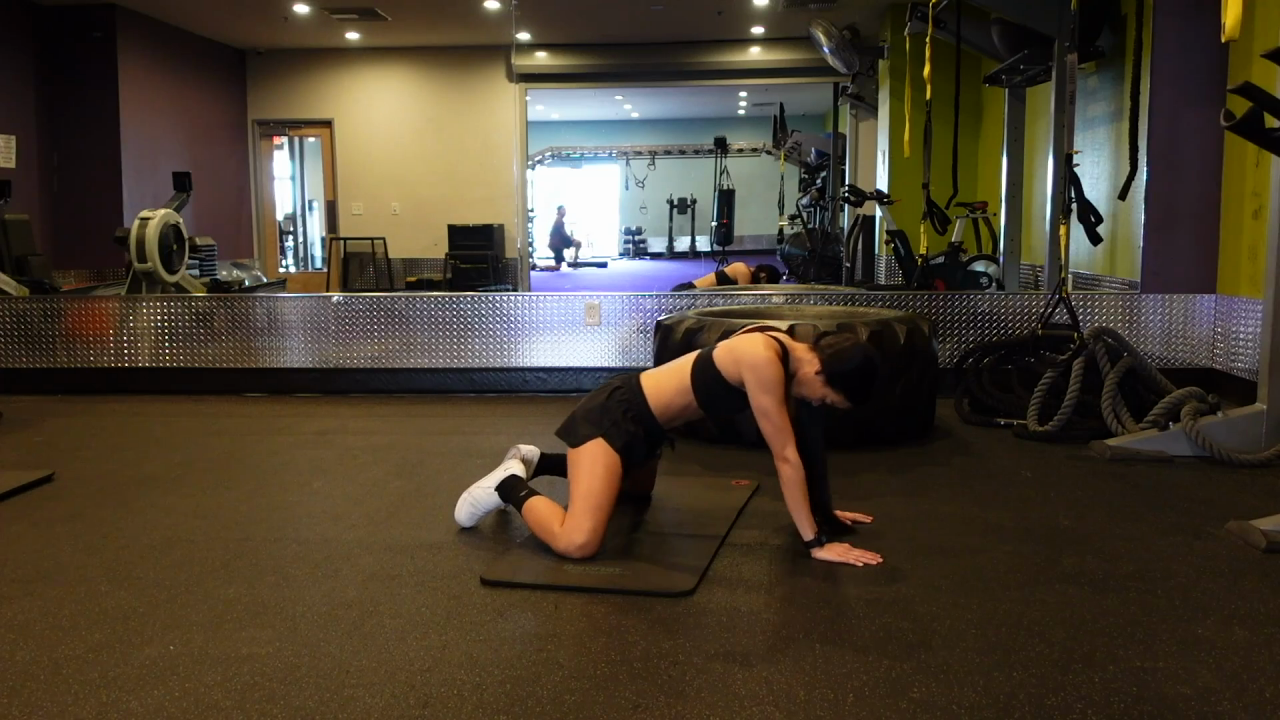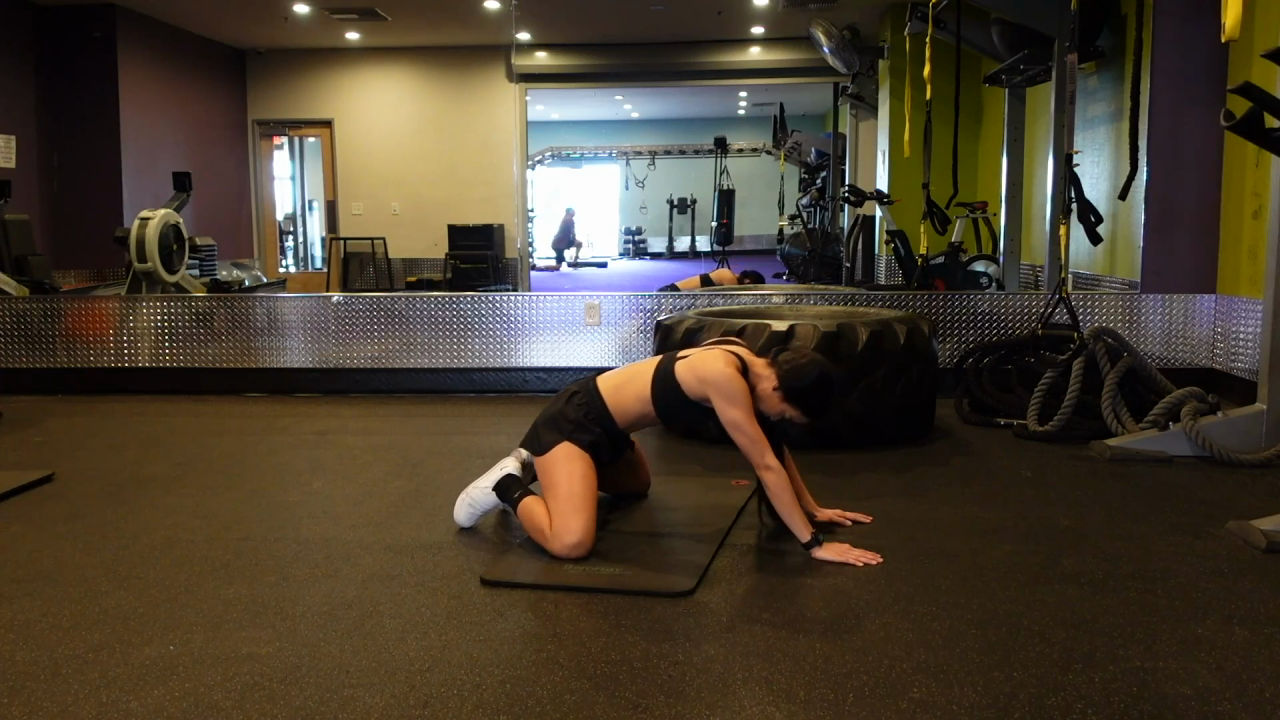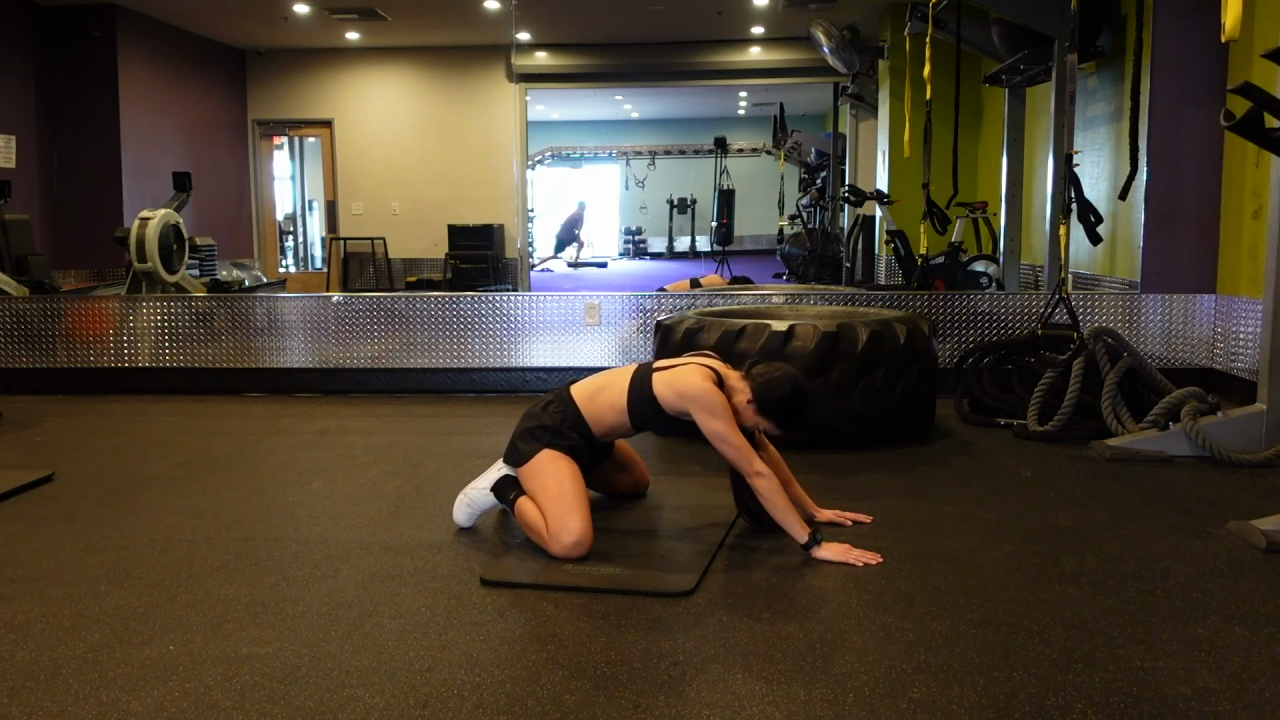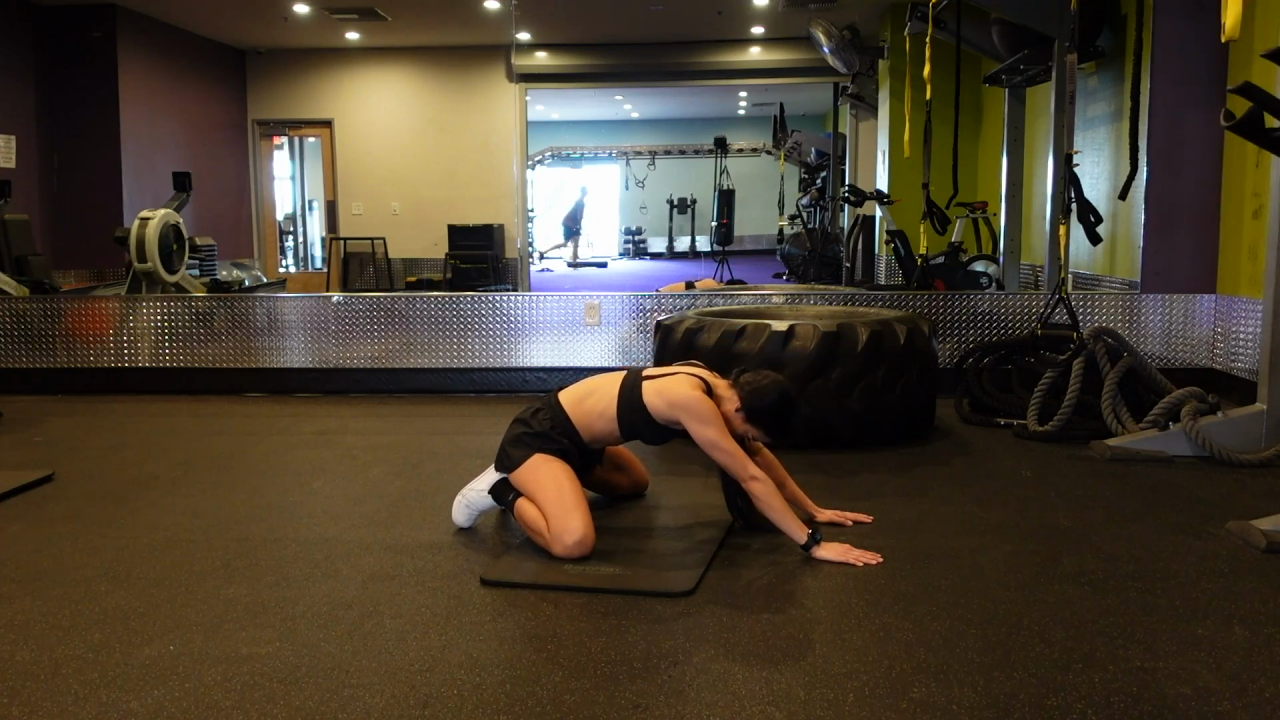
dt=0.3s
person 1, frame 1
left shoulder: (791, 357)
right shoulder: (765, 360)
left elbow: (795, 443)
right elbow: (785, 457)
left wrist: (819, 509)
right wrist: (816, 542)
left hip: (641, 421)
right hip: (615, 417)
left knee: (638, 489)
right knee: (577, 544)
left ankle: (537, 461)
right ankle: (510, 487)
person 1, frame 2
left shoulder: (755, 367)
right shoulder: (725, 377)
left elbow: (774, 449)
right elbow: (767, 466)
left wrist: (813, 510)
right wrist: (813, 543)
left hip: (607, 424)
right hip: (574, 422)
left knee: (636, 487)
right knee: (572, 544)
left ankle: (534, 466)
right ankle: (509, 487)
person 1, frame 3
left shoulder: (725, 378)
right shoulder: (704, 392)
left elbow: (766, 453)
right elbow: (757, 473)
left wrist: (813, 510)
right wrist: (813, 544)
left hip: (586, 432)
right hip: (549, 431)
left knee: (635, 485)
right knee: (572, 543)
left ankle: (537, 476)
right ankle: (507, 488)
person 1, frame 4
left shoulder: (717, 387)
right shoulder: (692, 401)
left elbow: (760, 457)
right elbow: (752, 478)
left wrist: (813, 510)
right wrist: (813, 544)
left hip: (576, 436)
right hip: (540, 436)
left knee: (635, 485)
right knee: (574, 543)
left ankle: (531, 481)
right ankle: (504, 491)
